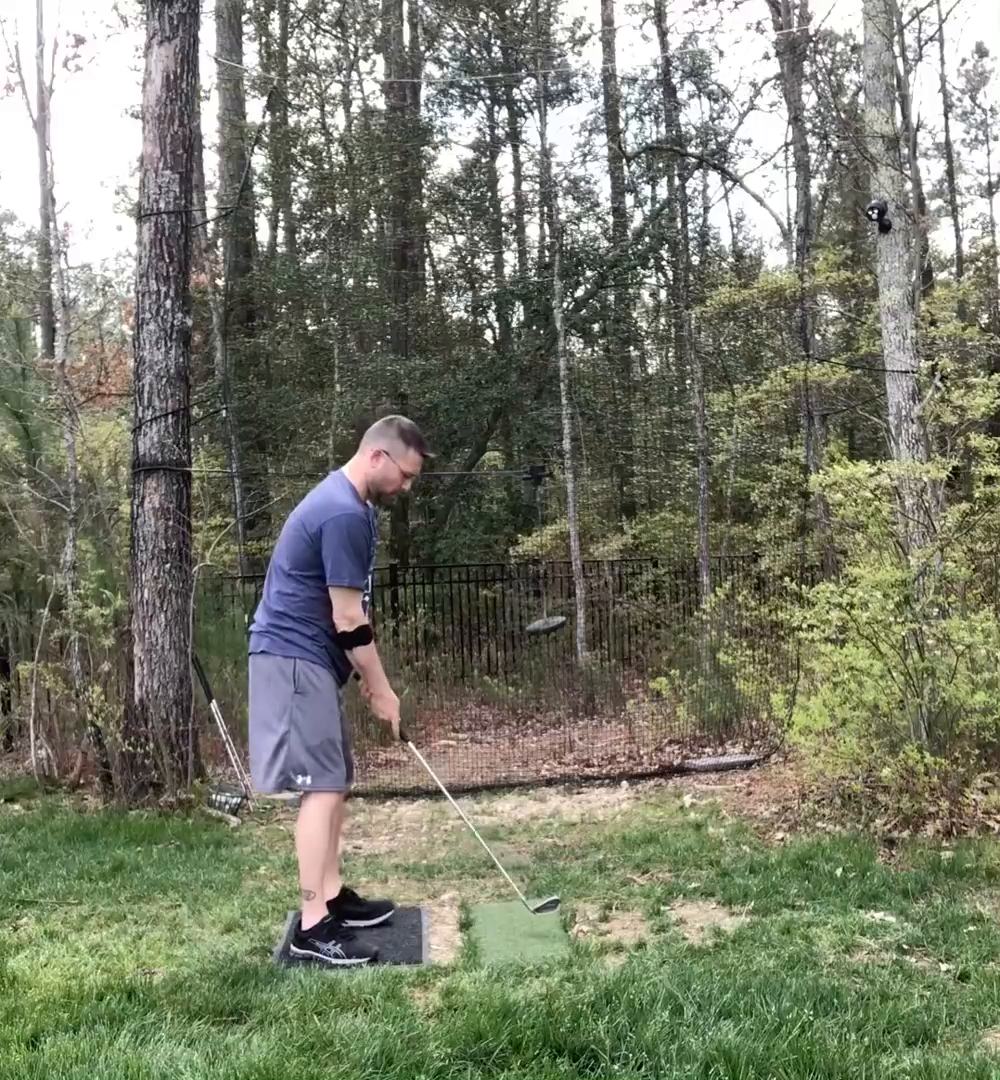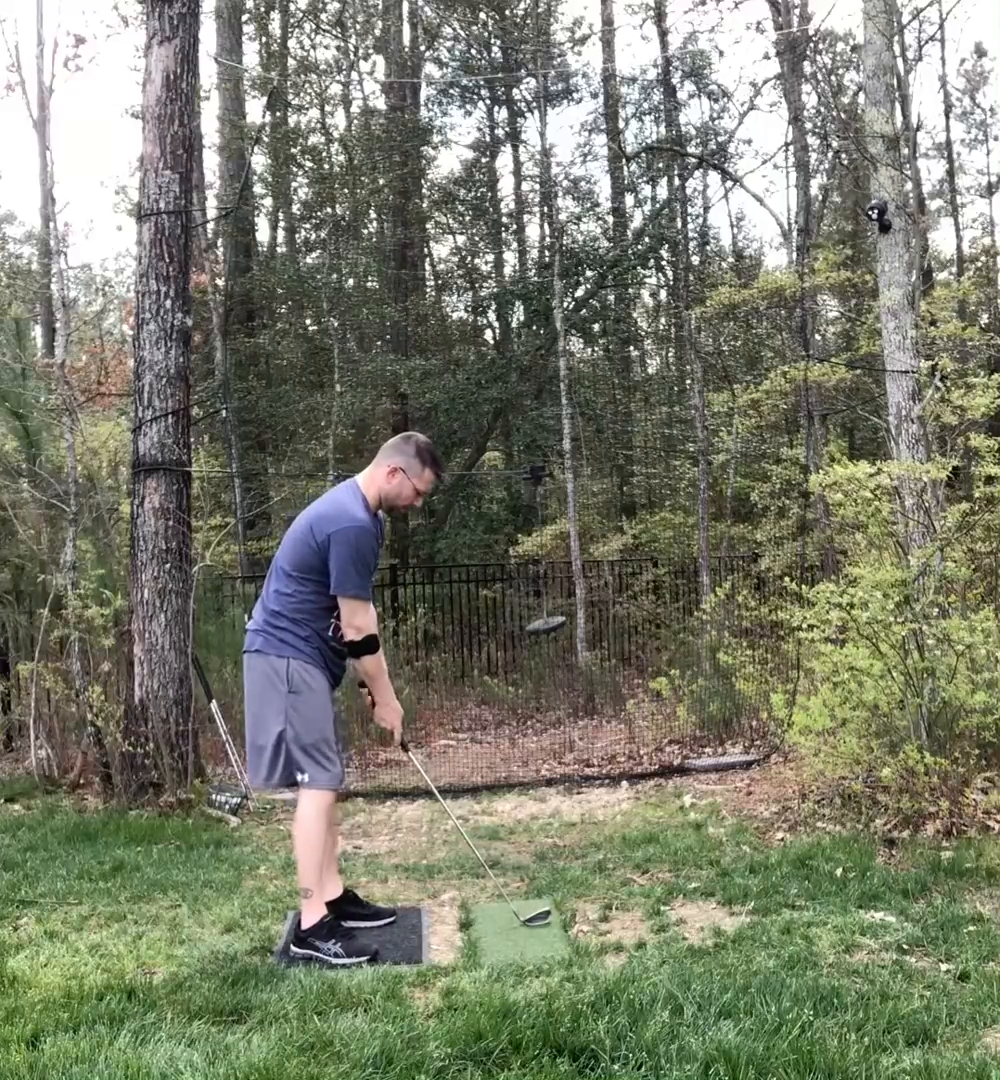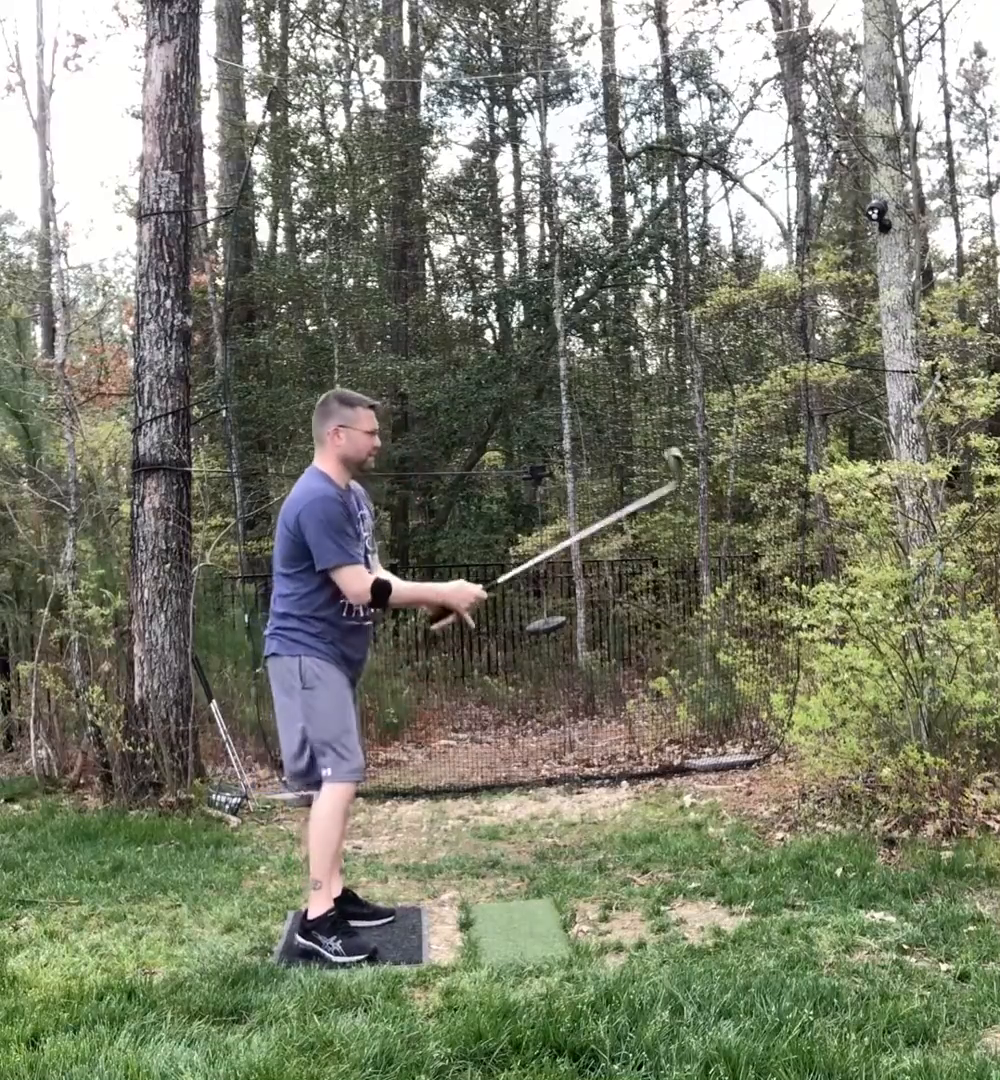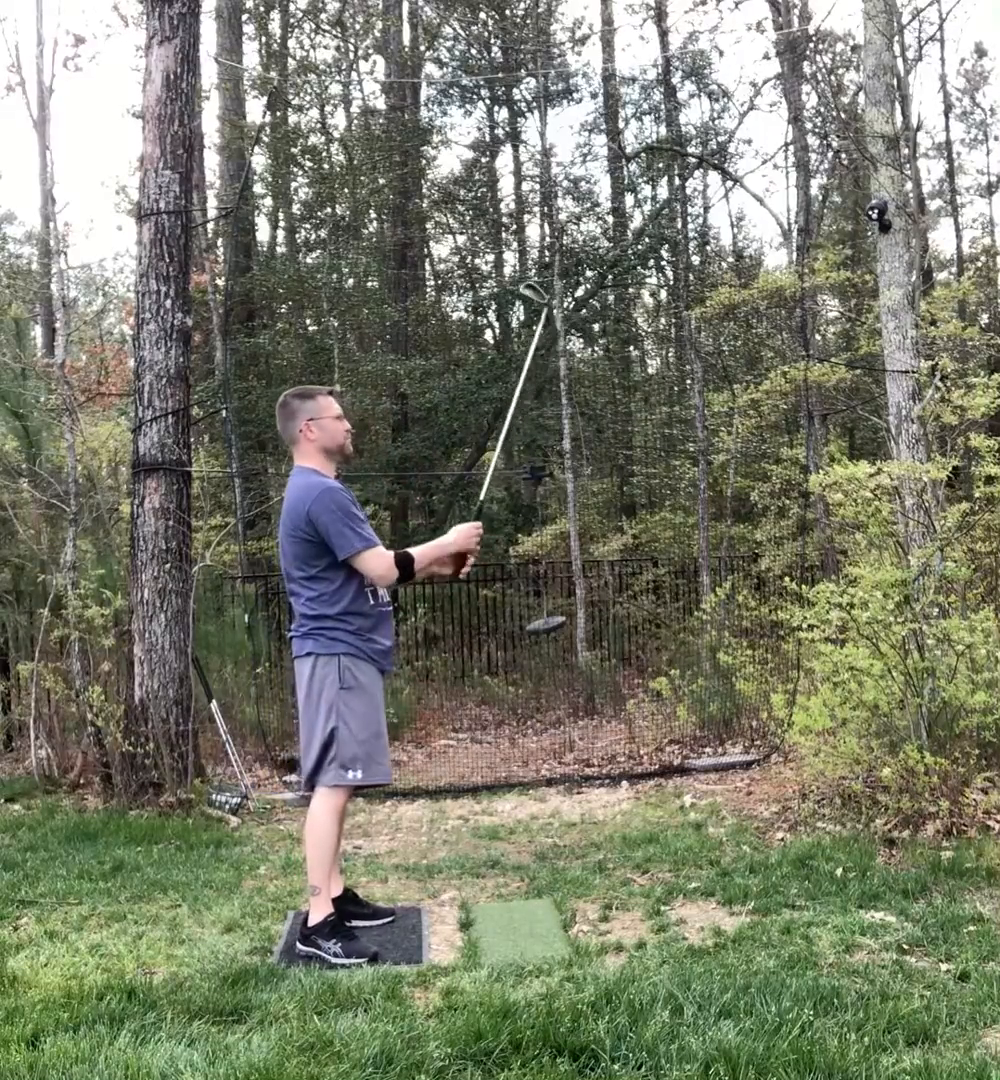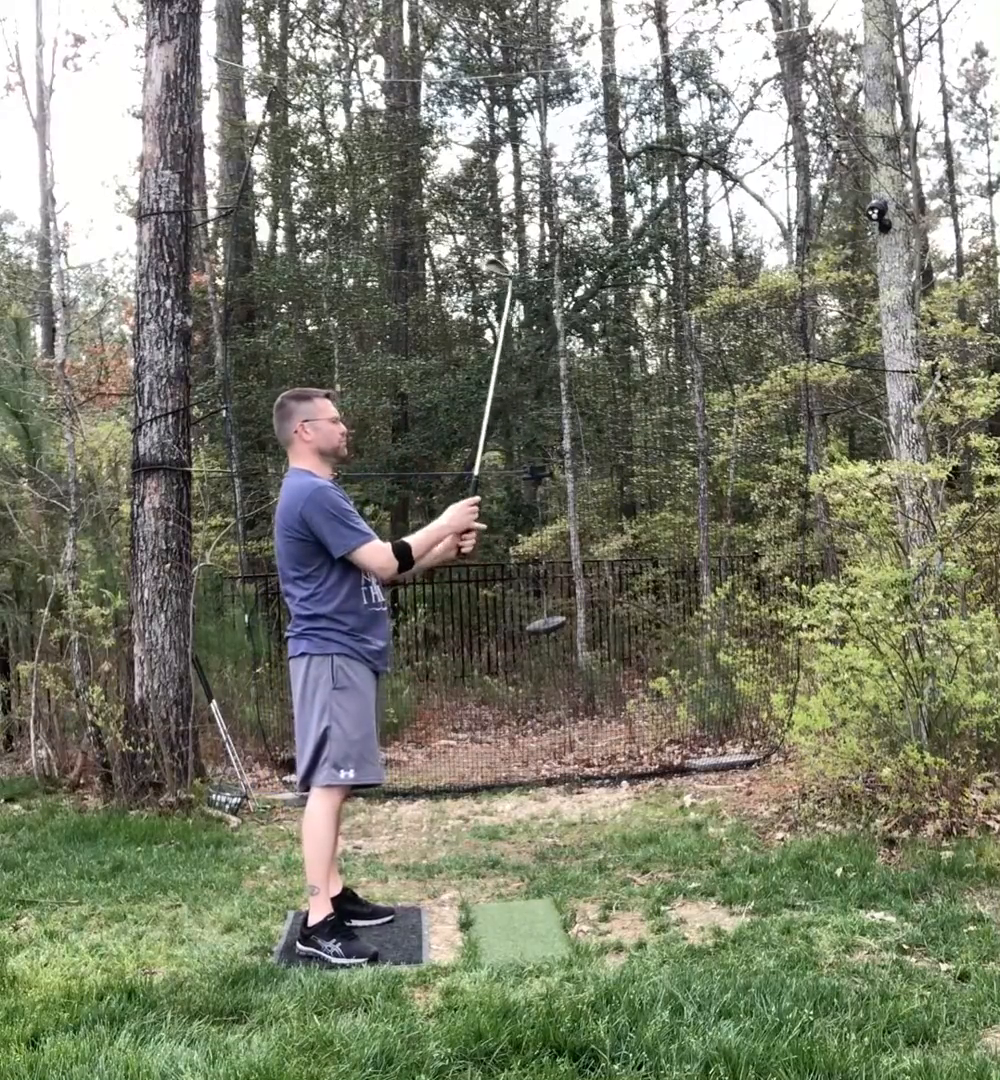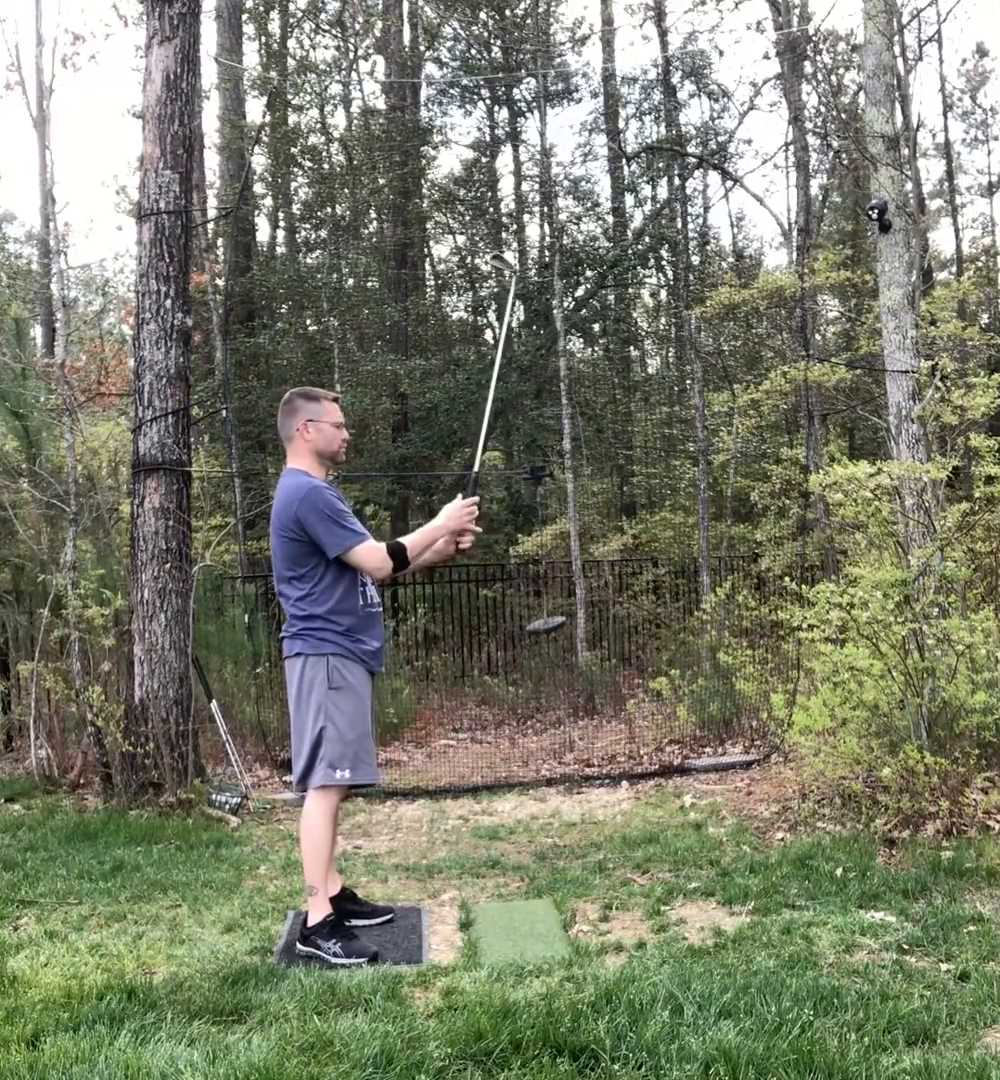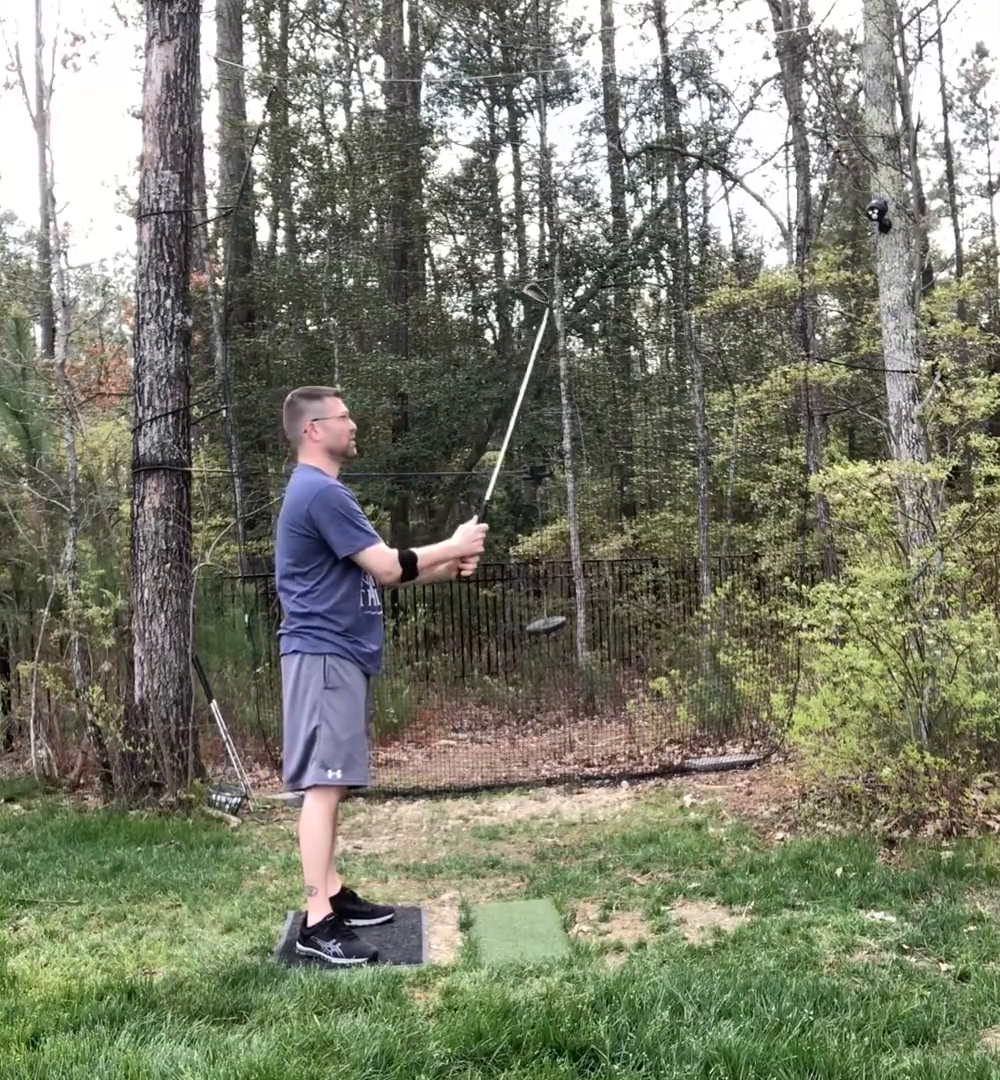
dt=0.7s
person 1, frame 1
left shoulder: (353, 504)
right shoulder: (344, 514)
left elbow: (353, 610)
right elbow: (348, 619)
left wrist: (369, 677)
right wrist: (380, 689)
left hip: (312, 660)
right hip: (295, 660)
left knee: (333, 781)
right knee: (321, 787)
left ankle: (332, 895)
right ankle: (313, 925)
person 1, frame 2
left shoulder: (356, 508)
right shoulder: (352, 524)
left elbow: (359, 612)
right elbow: (356, 627)
left wrist: (376, 684)
right wrist: (386, 698)
left hip: (305, 657)
right hip: (288, 657)
left knee: (326, 781)
right knee: (318, 784)
left ankle: (332, 895)
right ankle: (313, 924)
person 1, frame 3
left shoulder: (353, 496)
right shoulder: (318, 501)
left elbow: (369, 574)
right elbow: (359, 589)
left wrist: (435, 597)
right wrist: (442, 592)
left hip: (333, 657)
right hip: (307, 656)
left knee: (336, 779)
right knee: (339, 777)
left ankle: (333, 893)
right ankle: (318, 917)
person 1, frame 4
left shoulder: (322, 491)
right shoulder: (321, 493)
left elbow: (371, 570)
right elbow: (383, 570)
left wrist: (439, 564)
right wrist: (446, 543)
left hip: (346, 653)
right hip: (337, 654)
left knee: (337, 783)
right knee: (333, 783)
left ankle: (335, 894)
right ankle: (318, 922)
person 1, frame 5
left shoulder: (320, 492)
right shoulder: (312, 494)
left elbow: (378, 567)
right elbow: (384, 562)
left wrist: (447, 547)
right wrist: (443, 524)
left hip: (347, 655)
right hip: (332, 656)
left knee: (335, 782)
right knee: (329, 782)
left ankle: (334, 894)
right ankle: (318, 922)
person 1, frame 6
left shoulder: (315, 493)
right shoulder: (308, 494)
left elbow: (374, 563)
right elbow: (378, 564)
left wrist: (446, 545)
right wrist: (439, 524)
left hip: (341, 654)
right hip: (327, 655)
left knee: (332, 783)
right knee: (326, 783)
left ankle: (333, 894)
right ankle: (317, 921)
person 1, frame 7
left shoulder: (320, 490)
right shoulder: (321, 493)
left elbow: (374, 570)
right elbow: (388, 568)
left wrist: (447, 564)
right wrist: (455, 546)
left hip: (338, 655)
right hip: (324, 654)
left knee: (331, 783)
right knee: (323, 784)
left ankle: (332, 893)
right ankle: (317, 923)
